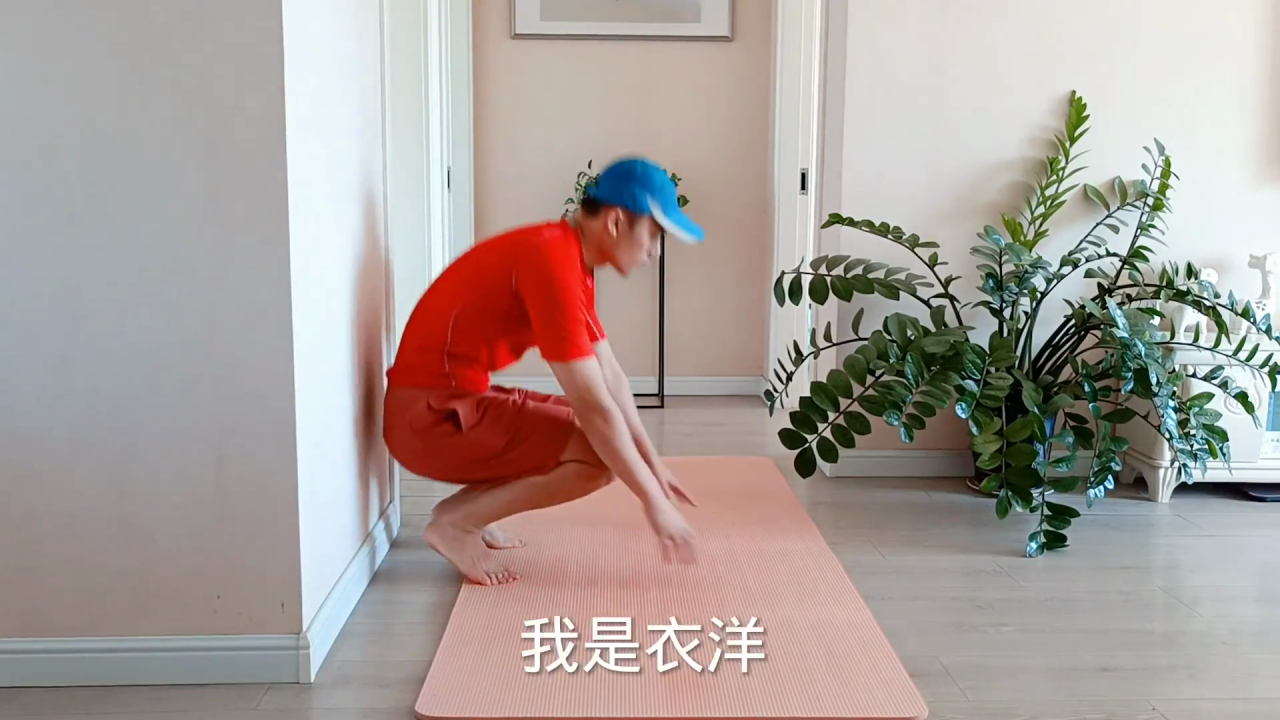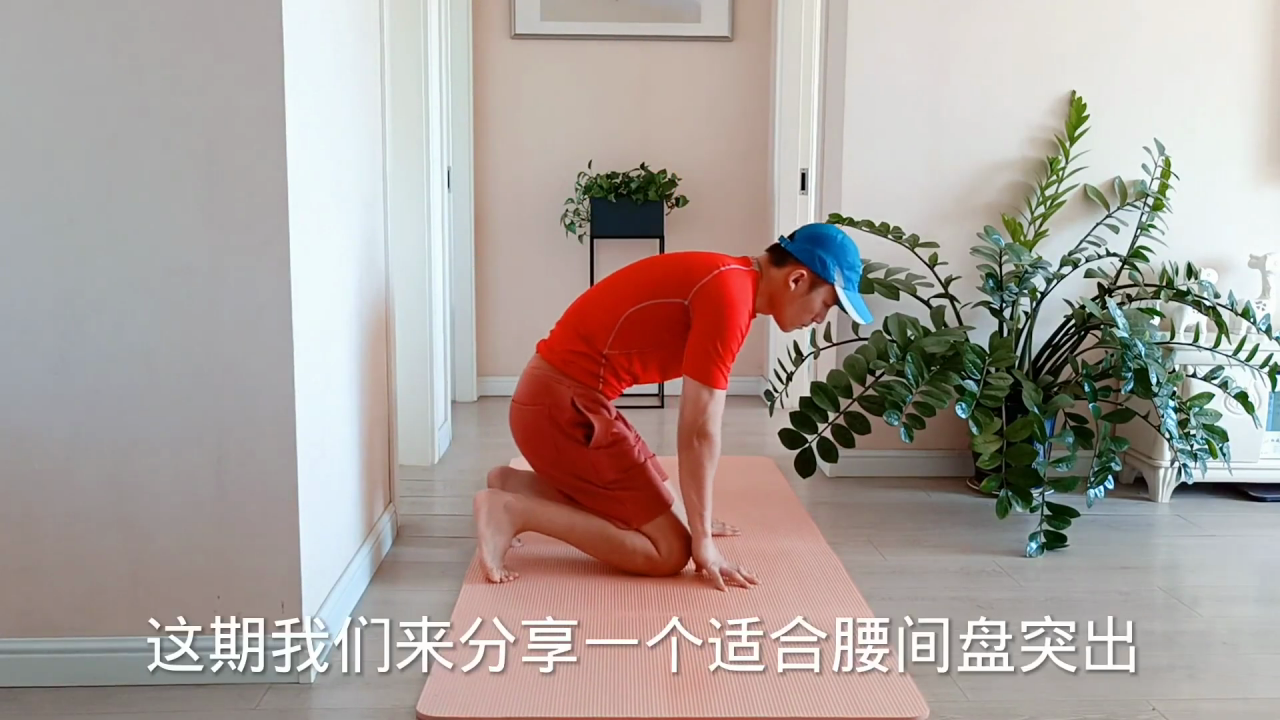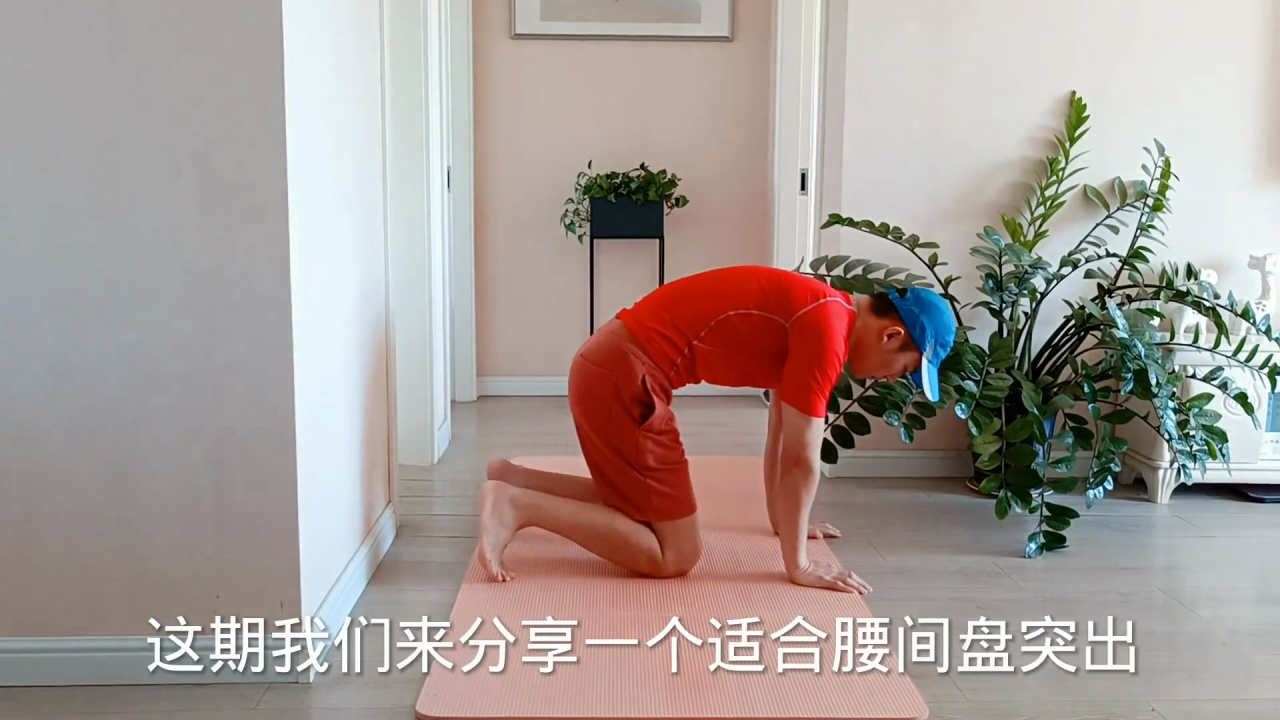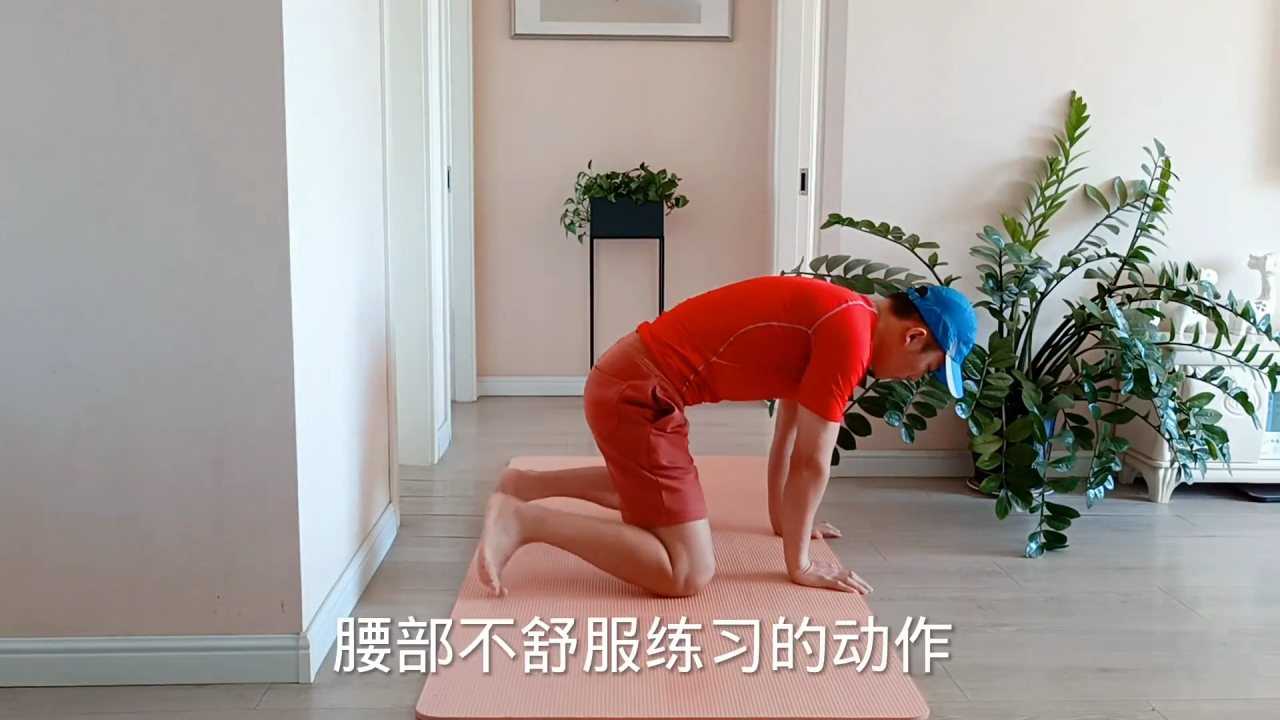
dt=1s
person 1, frame 1
left shoulder: (569, 259)
right shoulder: (553, 264)
left elbow: (609, 374)
right elbow: (593, 403)
left wrist: (653, 463)
right wrist: (654, 503)
left hip: (453, 398)
right hip: (431, 416)
left knee: (597, 443)
right knee: (598, 458)
left ankle: (469, 510)
right ankle: (457, 524)
person 1, frame 2
left shoulder: (728, 280)
right shoulder: (730, 296)
left elbow: (695, 422)
right elbow: (699, 431)
left wrist: (699, 521)
right wrist: (703, 540)
left hip: (561, 393)
right hip: (564, 405)
left knee: (655, 511)
right knee: (669, 552)
left ankle: (516, 485)
right ankle: (512, 510)
person 1, frame 3
left shoulder: (817, 311)
right shoulder: (827, 329)
left elbow: (781, 435)
right elbow: (800, 460)
left wrist: (783, 520)
right wrist: (798, 565)
left hip: (609, 363)
right hip: (625, 377)
left knee: (636, 506)
right knee: (674, 555)
left ankle: (514, 481)
right ankle: (516, 504)
person 1, frame 4
left shoulder: (830, 315)
right shoulder: (850, 334)
left elbow: (789, 431)
right elbow: (811, 461)
left wrist: (784, 520)
right wrist: (798, 563)
left hip: (624, 374)
right hip: (637, 393)
left knee: (652, 494)
right knee: (688, 574)
left ankle: (526, 485)
right ankle: (521, 520)
